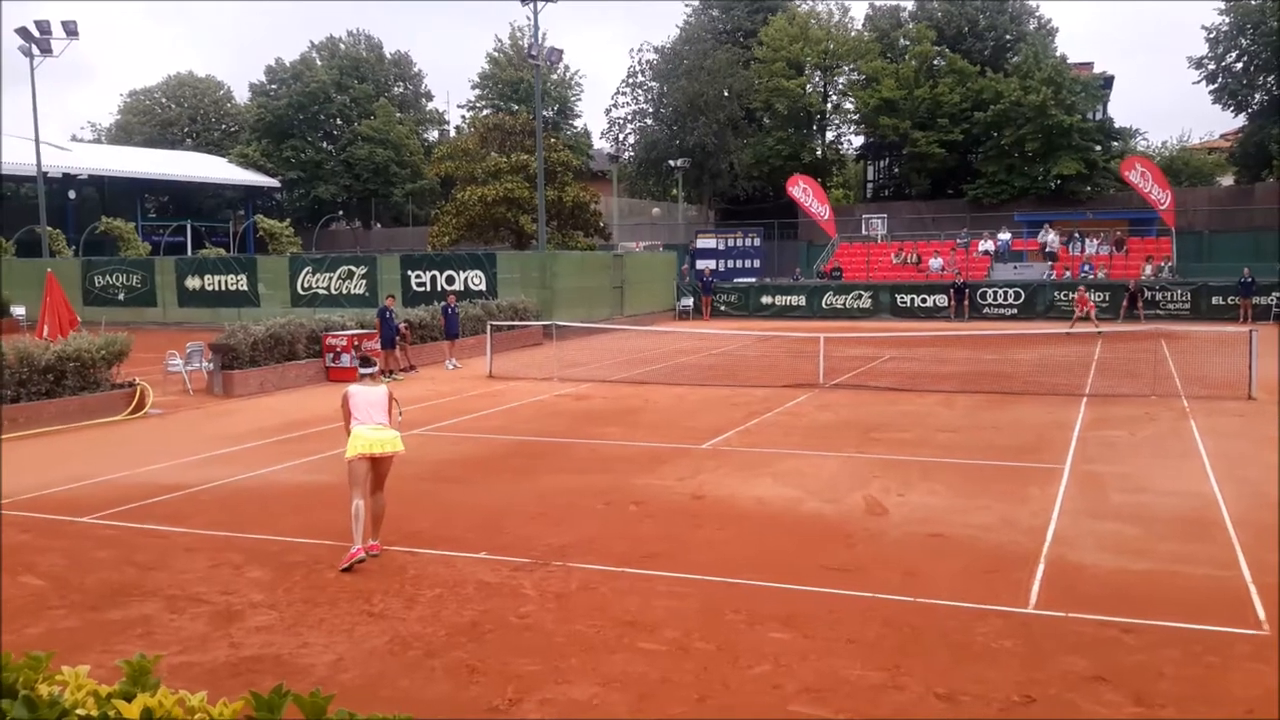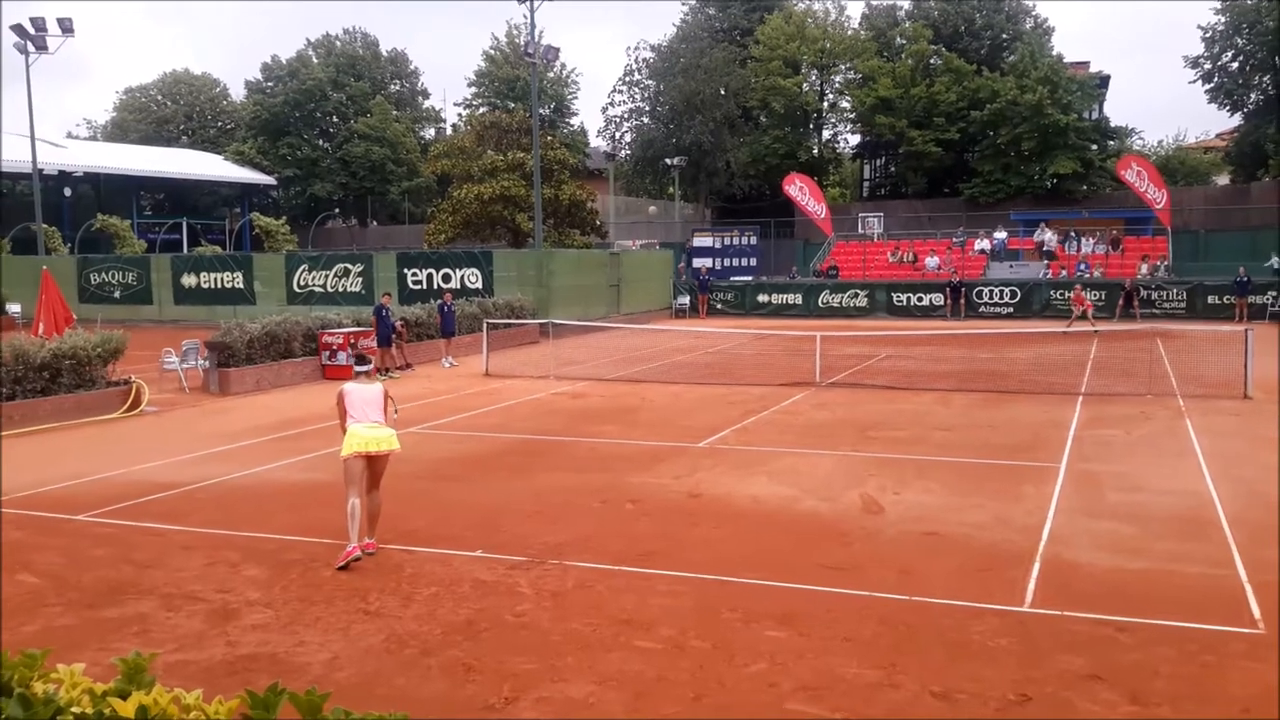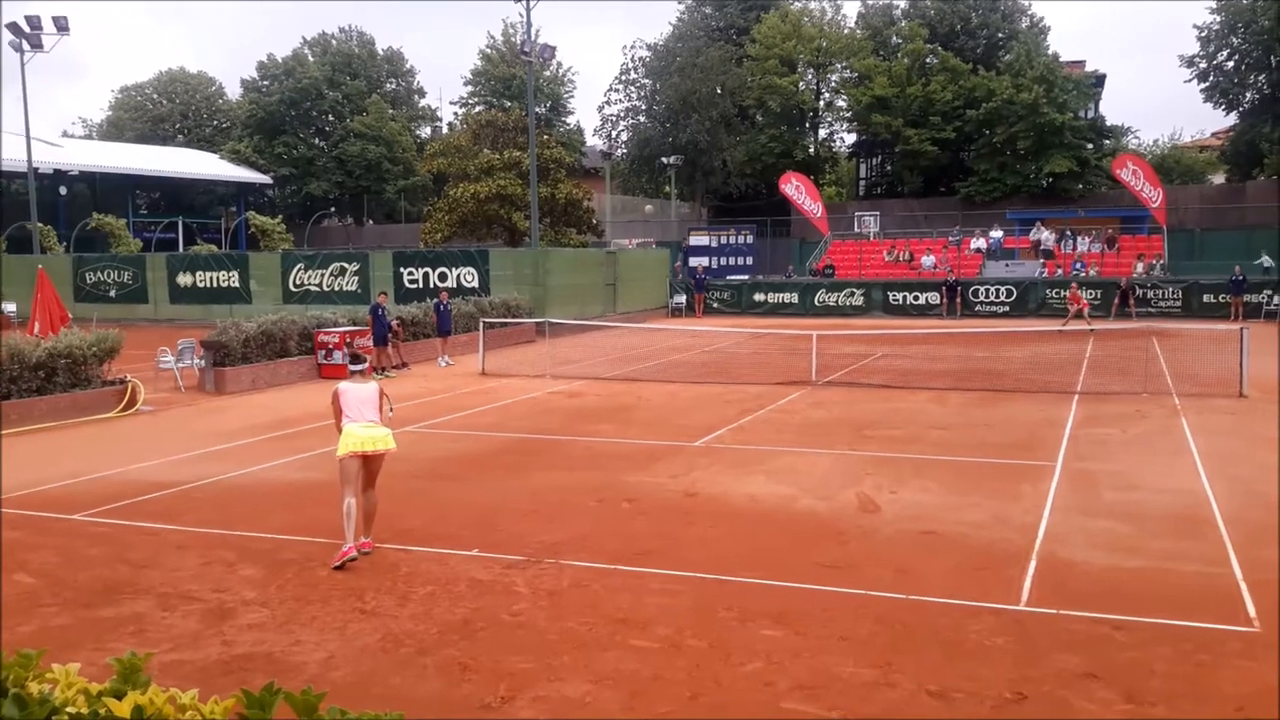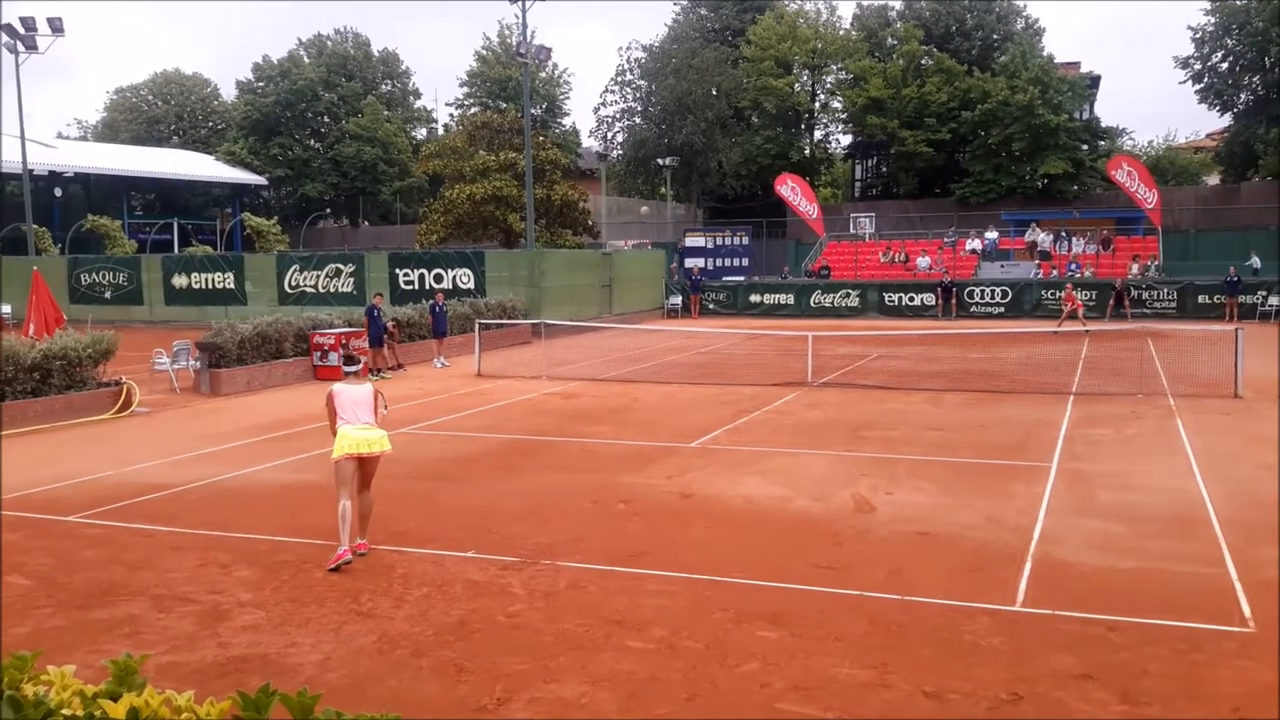
dt=0.1s
person 1, frame 1
left shoulder: (349, 392)
right shoulder: (386, 390)
left elbow: (348, 426)
left hip: (361, 438)
right hip: (386, 437)
left knee: (358, 495)
right knee: (377, 492)
left ankle: (357, 547)
right ankle: (374, 543)
person 1, frame 2
left shoulder: (344, 389)
right shoulder: (381, 388)
left elbow: (343, 425)
left hip: (357, 436)
right hip: (382, 435)
left knee: (354, 494)
right knee: (373, 490)
left ankle: (353, 545)
right ankle: (370, 541)
person 1, frame 3
left shoulder: (339, 389)
right shoulder: (376, 387)
left elbow: (338, 424)
left hip: (352, 435)
right hip: (377, 434)
left knee: (349, 493)
right knee: (369, 489)
left ankle: (349, 545)
right ankle: (366, 540)
person 1, frame 4
left shoulder: (333, 390)
right shoulder: (371, 388)
left elbow: (332, 426)
left hip: (347, 438)
right hip: (373, 436)
left knee: (344, 496)
right knee: (364, 490)
left ankle: (344, 548)
right ankle: (362, 542)
